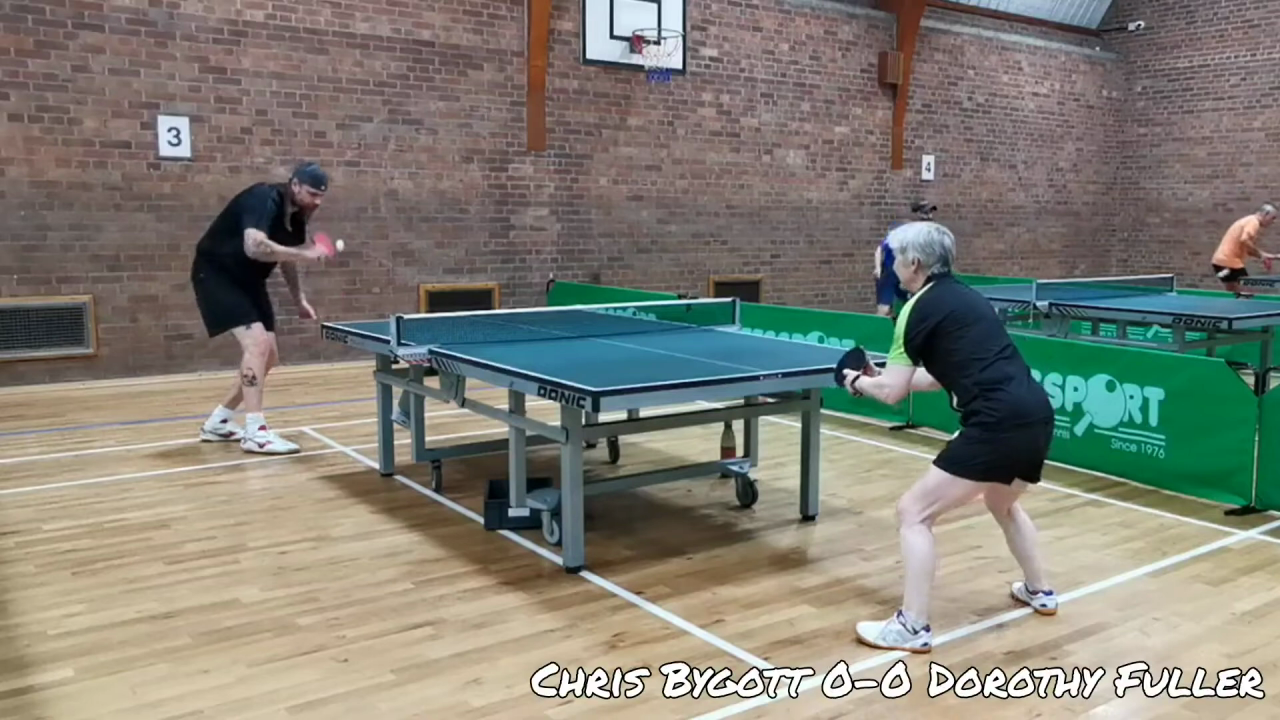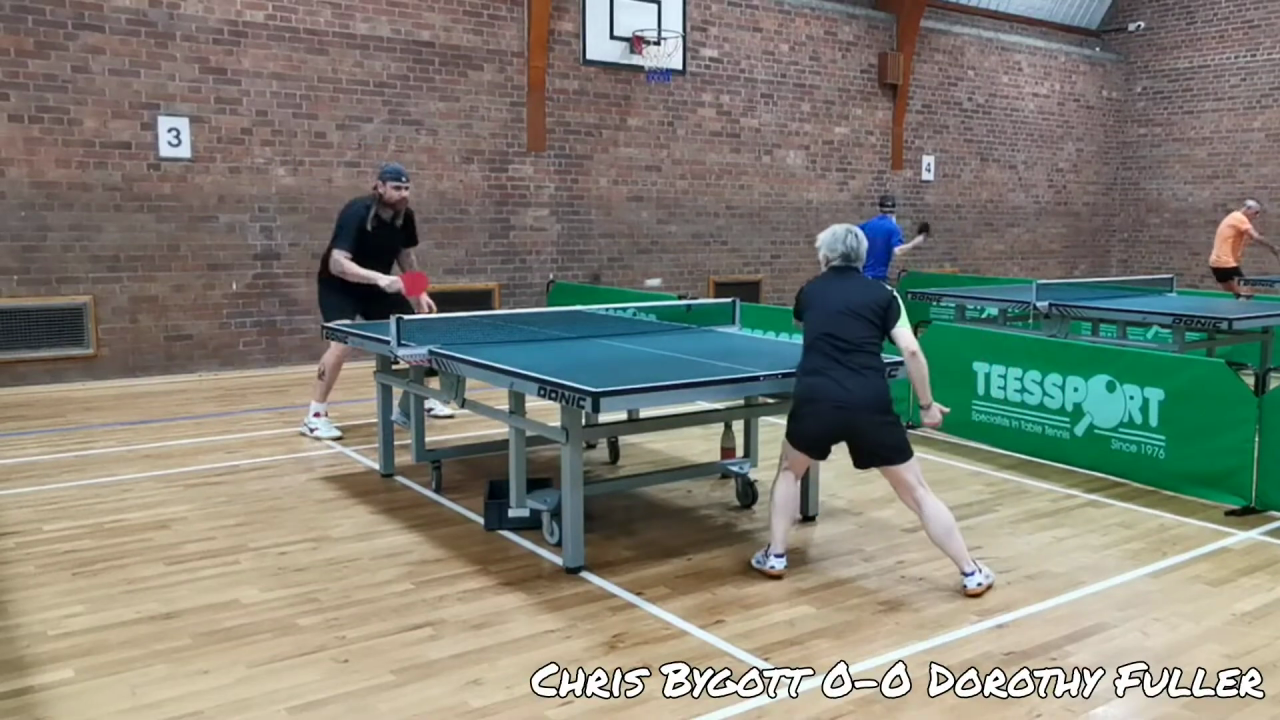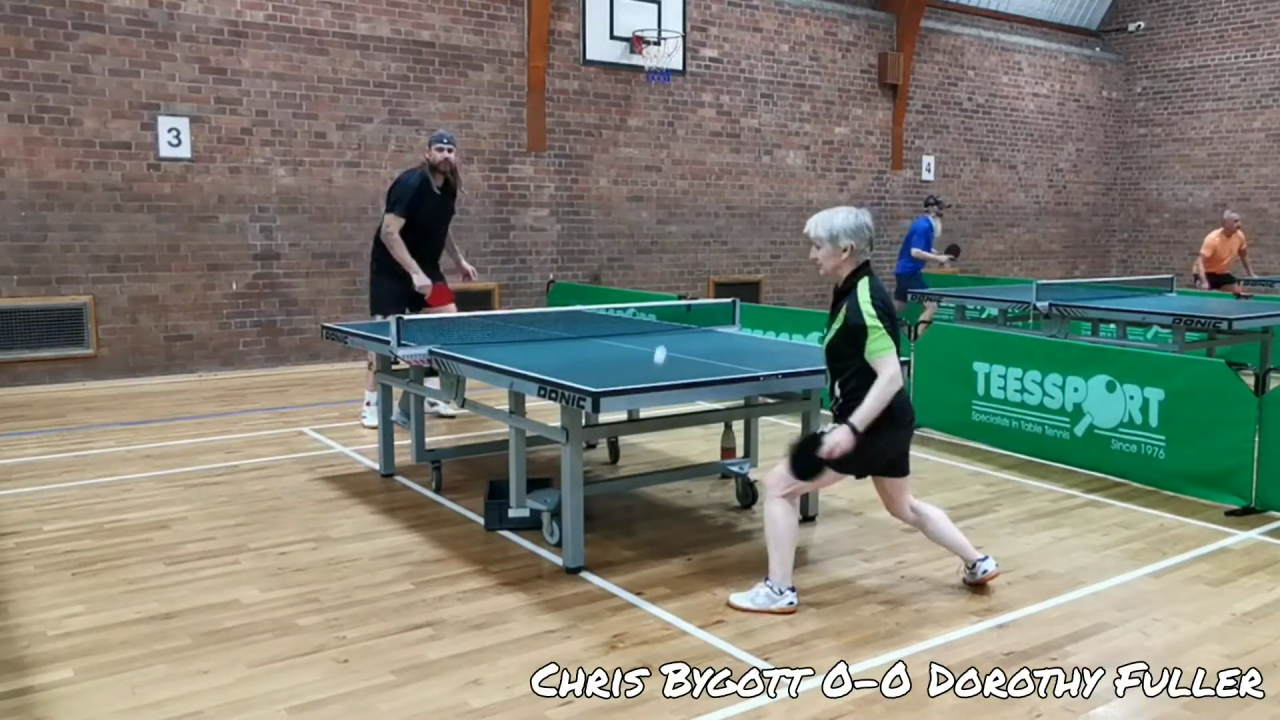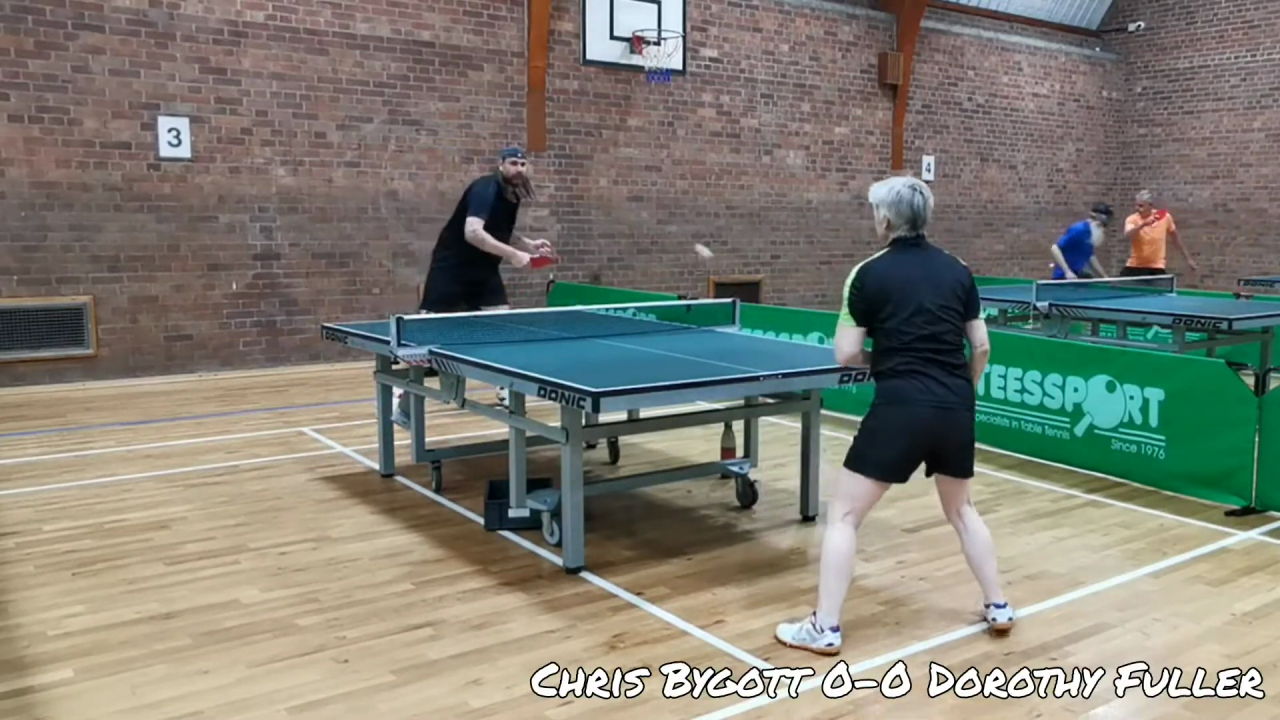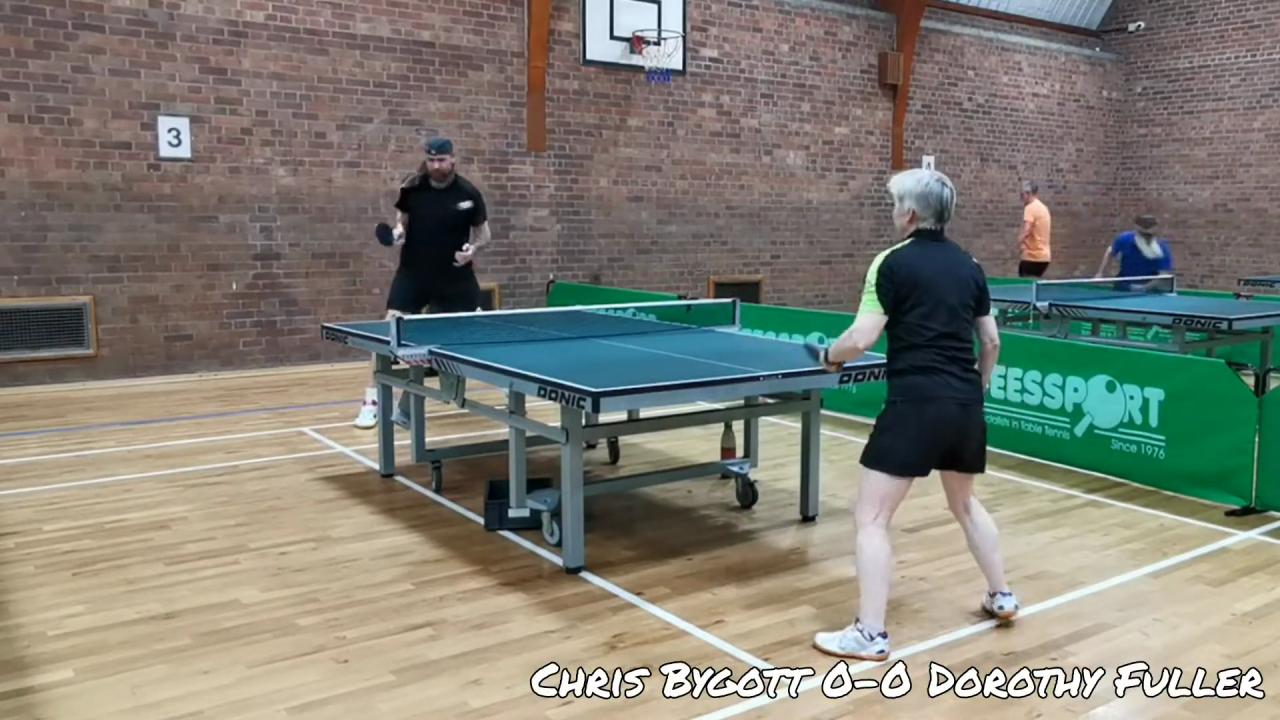
dt=1s
person 1, frame 1
left shoulder: (920, 307)
right shoulder: (964, 297)
left elbow: (893, 393)
left wrist: (859, 381)
right wrist: (882, 374)
left hip: (999, 425)
right hip: (1037, 416)
left knee: (914, 512)
right knee: (1002, 502)
left ankle: (912, 627)
right ankle: (1039, 591)
person 1, frame 2
left shoulder: (811, 290)
right shoulder: (883, 294)
right elbow: (911, 351)
right wrist: (926, 404)
left hip: (814, 400)
right hip: (870, 403)
left knee: (789, 471)
right knee: (916, 493)
left ankle: (774, 556)
right ankle: (971, 573)
person 1, frame 3
left shoulder: (862, 301)
right shoulder: (854, 289)
left elbow: (891, 378)
left wrist: (850, 428)
right wrist: (846, 400)
left hip: (874, 424)
right hip: (892, 421)
left knee: (777, 487)
right knee: (903, 505)
left ankle: (780, 590)
right ankle: (978, 563)
person 1, frame 4
left shoulder: (869, 274)
right shoulder: (957, 270)
left elbow: (845, 354)
right elbow: (981, 346)
left hip: (900, 407)
right hip: (955, 408)
left knee: (843, 515)
right knee: (960, 510)
left ankle: (825, 627)
right ankle: (997, 605)
person 1, frame 5
left shoulder: (894, 262)
right shoulder: (968, 265)
left elbow: (862, 337)
right elbow: (991, 340)
left wrist: (830, 355)
left hip: (917, 401)
right hip: (964, 401)
left knee: (870, 516)
right knee: (964, 503)
left ankle: (870, 634)
right ankle: (1001, 596)
person 2, frame 1
left shoulder: (298, 214)
right shoulder: (264, 199)
left elbow: (288, 259)
right elbow: (255, 247)
left wrist: (299, 299)
right wrist: (305, 253)
left hip: (248, 280)
right hip: (216, 275)
left knee: (268, 356)
right knee: (257, 344)
left ankle: (218, 422)
right ankle: (256, 431)
person 2, frame 2
left shoulder: (405, 216)
right shoulder: (355, 213)
left elbow: (406, 256)
right elbow: (337, 264)
left wrist: (419, 293)
right wrist: (380, 278)
left hip: (380, 286)
right hip: (339, 286)
right knee: (342, 344)
right ankle: (315, 415)
person 2, frame 3
left shoulder: (450, 188)
right shoulder: (410, 183)
right elbow: (388, 232)
left wrist: (459, 261)
right wrist: (415, 273)
left hip: (427, 269)
right hip: (391, 270)
left ankle: (433, 395)
right ankle: (371, 402)
person 2, frame 4
left shoulder: (514, 196)
right shoulder: (485, 189)
right elbow: (473, 233)
left wrist: (529, 243)
right wrist: (514, 254)
left hip: (484, 272)
right hip: (450, 268)
left ankle: (506, 390)
right ankle: (399, 393)
person 2, frame 5
left shoulder: (468, 193)
right shoulder: (411, 187)
left elbow: (484, 233)
left wrist: (473, 248)
right wrist: (399, 229)
left hip: (455, 276)
right hip: (413, 274)
right ankle: (372, 402)
